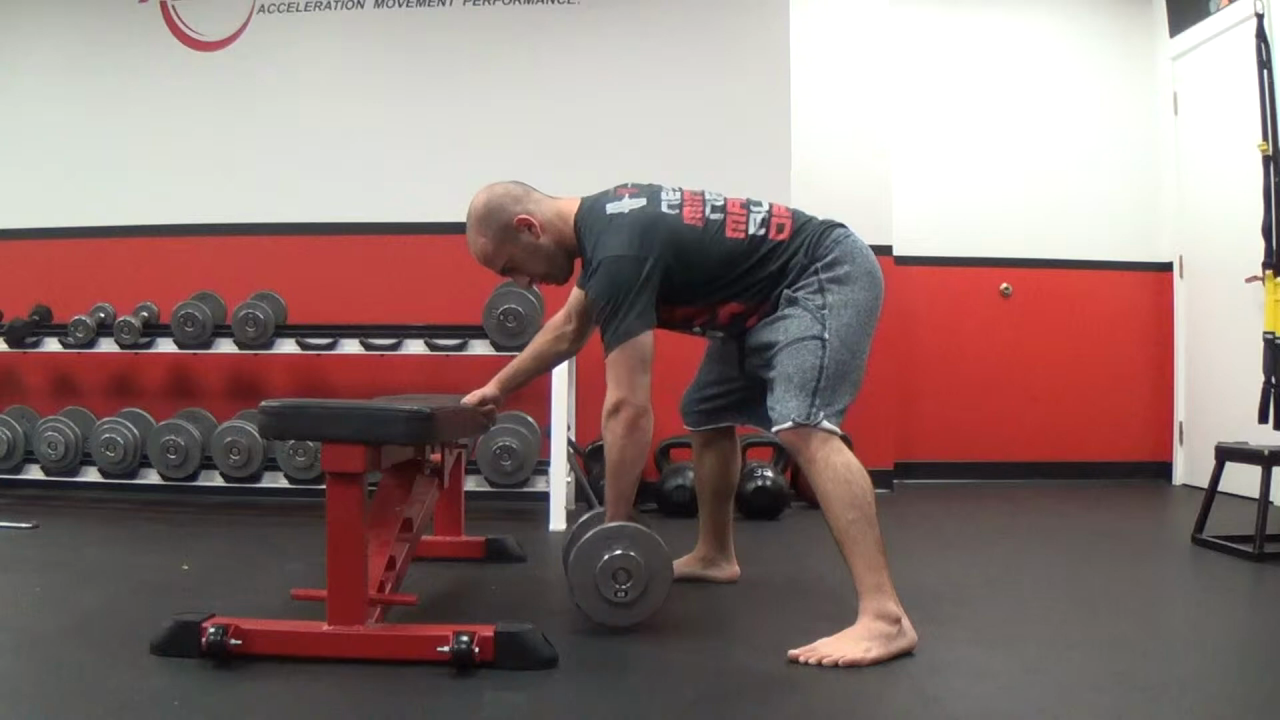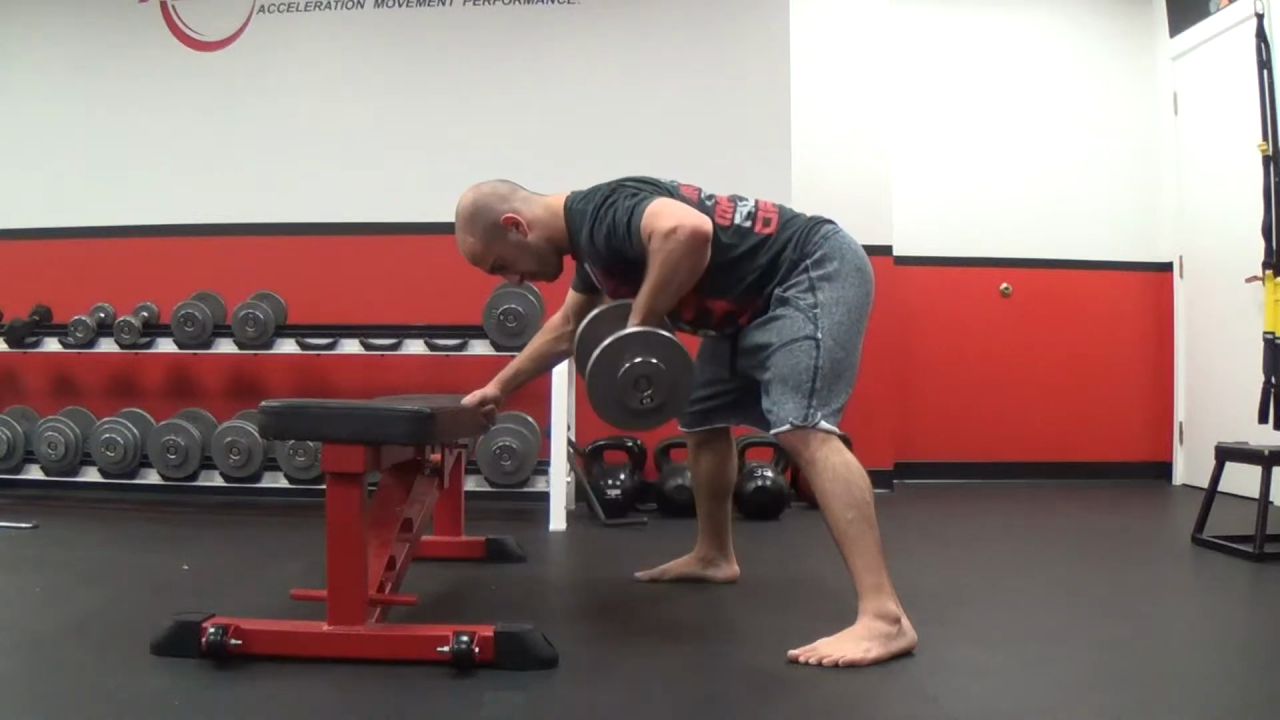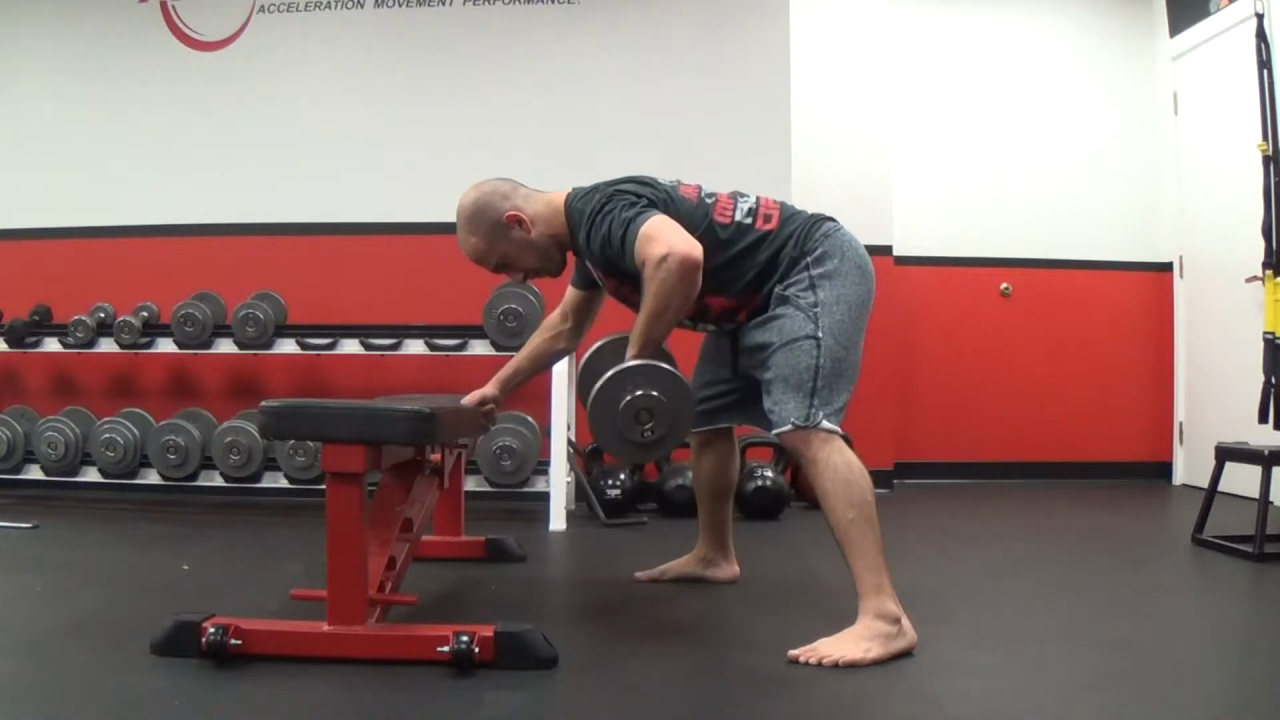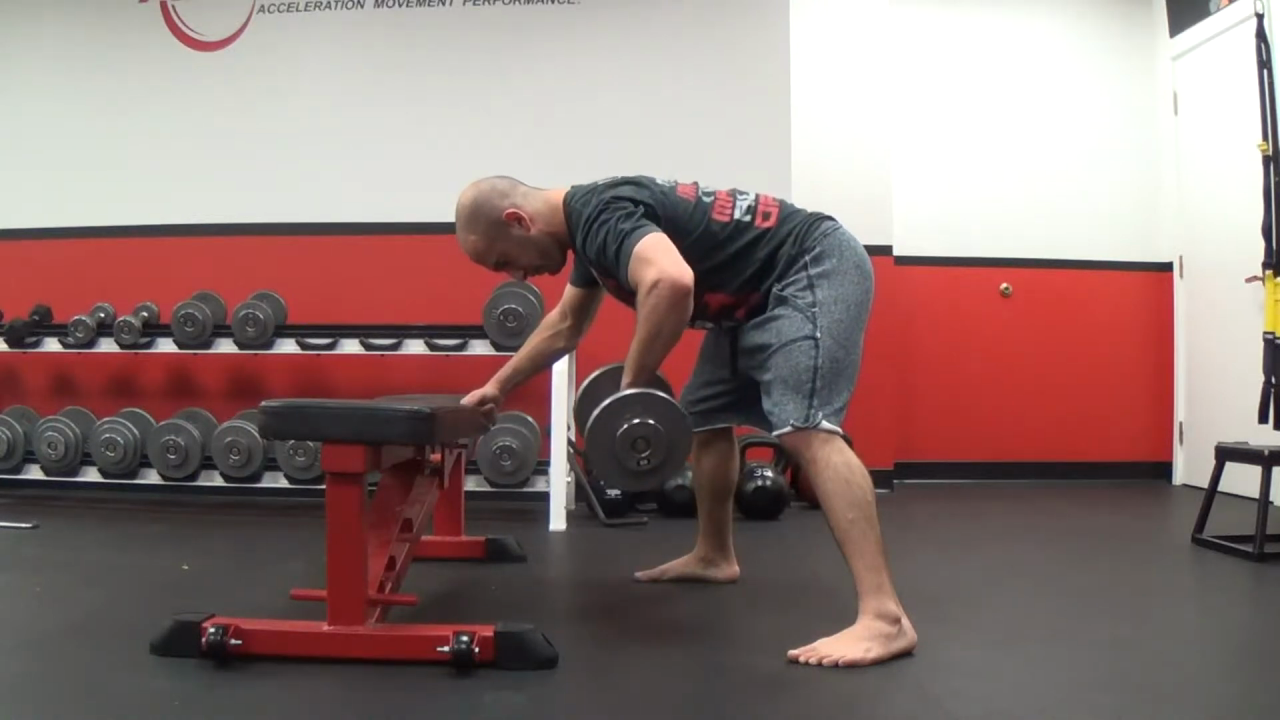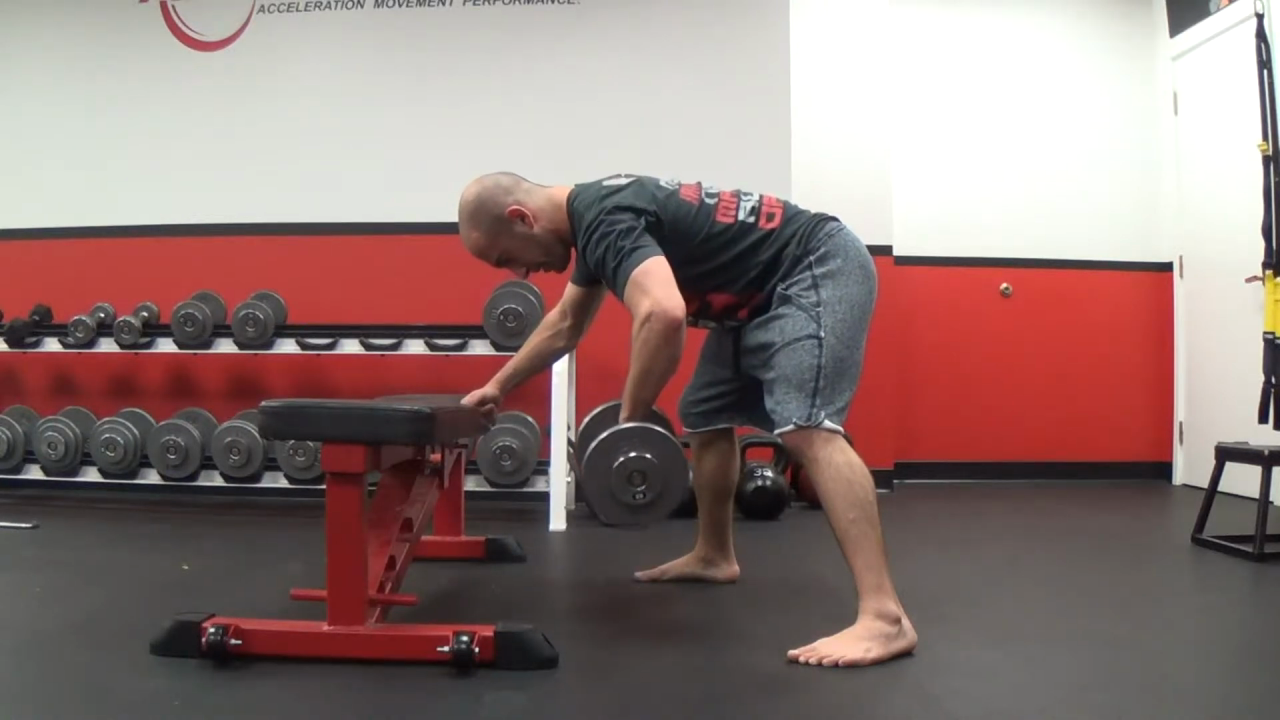
dt=0.7s
person 1, frame 1
left shoulder: (618, 250)
right shoulder: (603, 223)
left elbow: (629, 408)
right elbow: (569, 329)
right wrist: (499, 385)
left hip: (827, 275)
left knee: (803, 429)
right knee: (706, 417)
left ankle: (884, 618)
right ankle: (714, 556)
person 1, frame 2
left shoulder: (601, 212)
right shoulder: (592, 231)
left elbow: (690, 231)
right elbow: (567, 329)
left wrist: (637, 328)
right wrist: (499, 387)
left hip: (815, 271)
right hip: (758, 298)
left knee: (803, 430)
right knee: (702, 419)
left ankle: (884, 618)
right ankle: (713, 555)
person 1, frame 3
left shoulder: (603, 214)
right shoulder: (591, 229)
left elbow: (679, 257)
right elbow: (566, 327)
left wrist: (635, 364)
right wrist: (499, 385)
left hip: (815, 269)
right hip: (759, 297)
left knee: (805, 429)
right knee: (707, 419)
left ankle: (885, 618)
right ankle: (713, 556)
person 1, frame 4
left shoulder: (600, 217)
right shoulder: (589, 222)
left elbow: (671, 283)
right elbow: (566, 326)
left wrist: (630, 391)
right wrist: (498, 385)
left hip: (813, 268)
right hip: (759, 295)
left knee: (805, 430)
right knee: (706, 418)
left ankle: (884, 617)
right ankle: (714, 555)
person 1, frame 5
left shoulder: (605, 220)
right shoulder: (592, 219)
left elbow: (663, 315)
right elbow: (564, 325)
left wrist: (628, 427)
right wrist: (498, 385)
left hip: (818, 269)
right hip: (762, 295)
left knee: (806, 429)
right knee: (705, 418)
left ankle: (884, 617)
right ankle: (713, 556)
